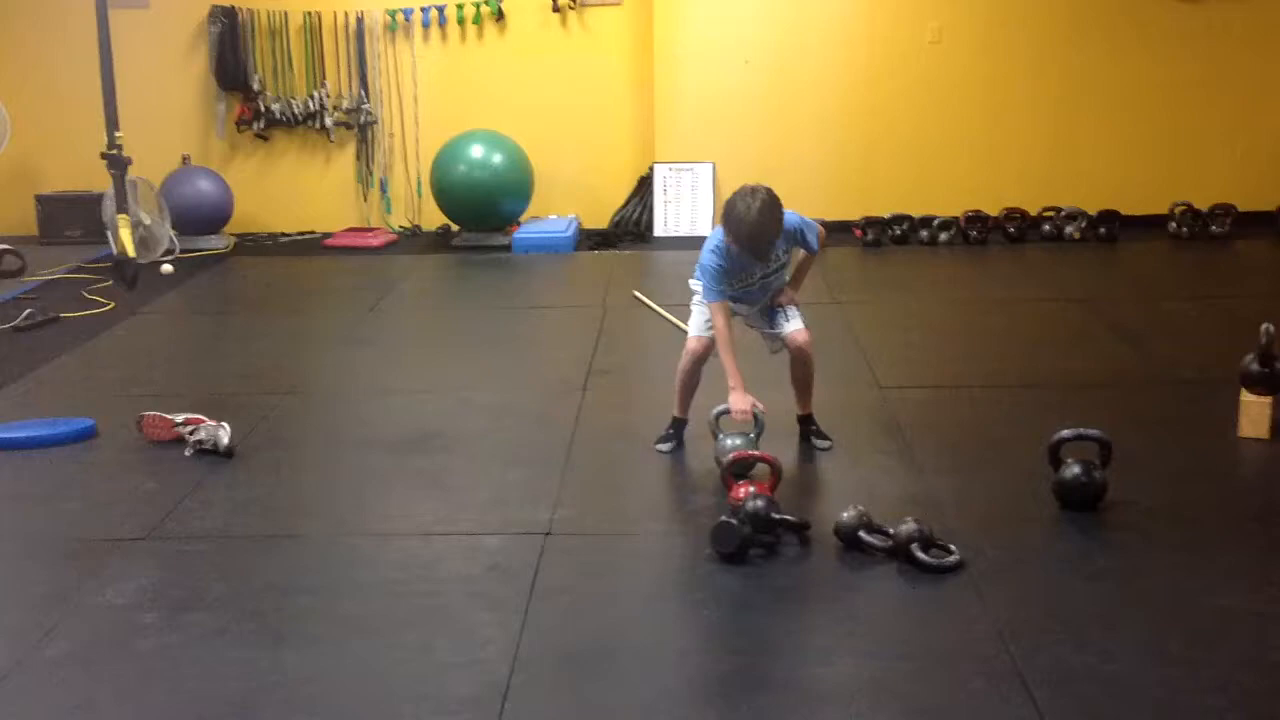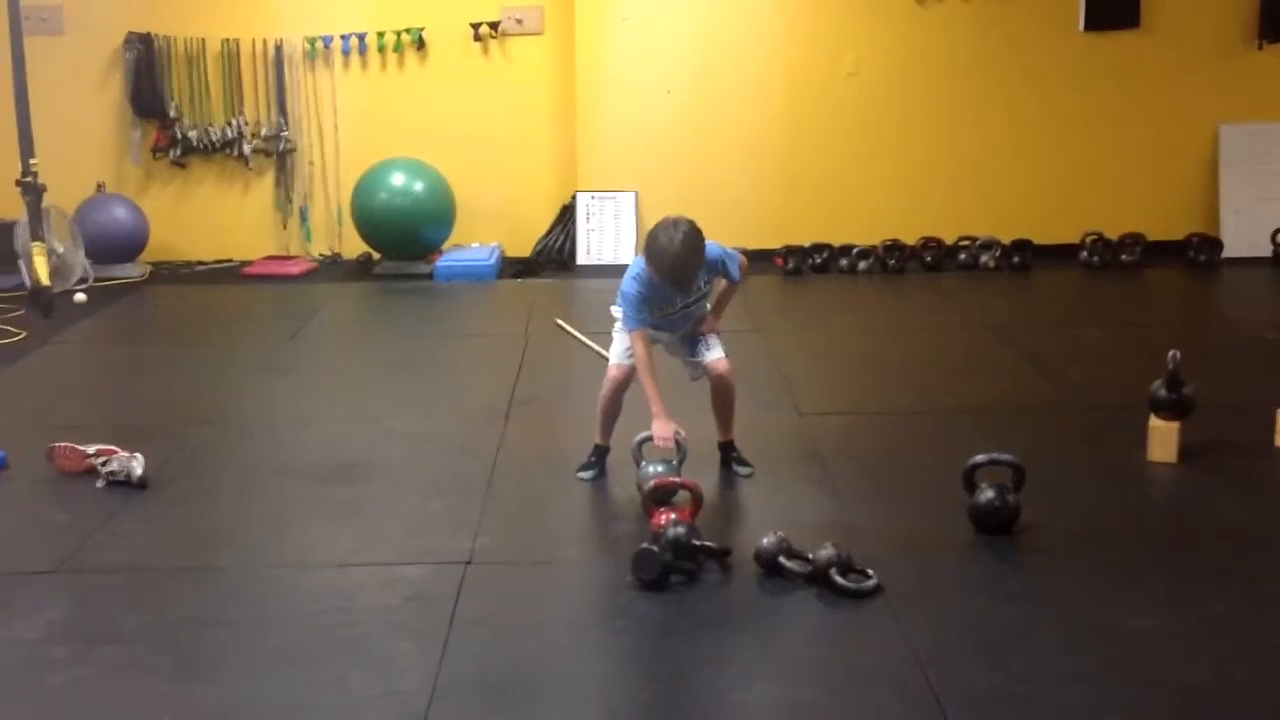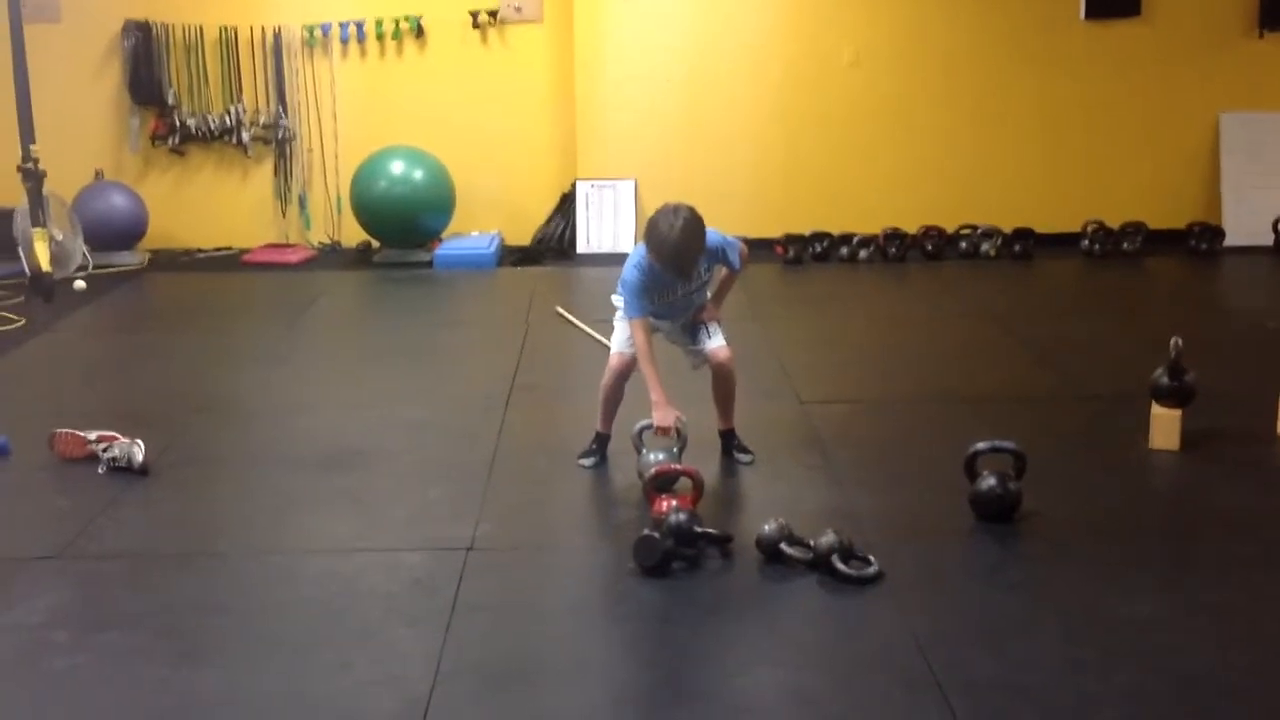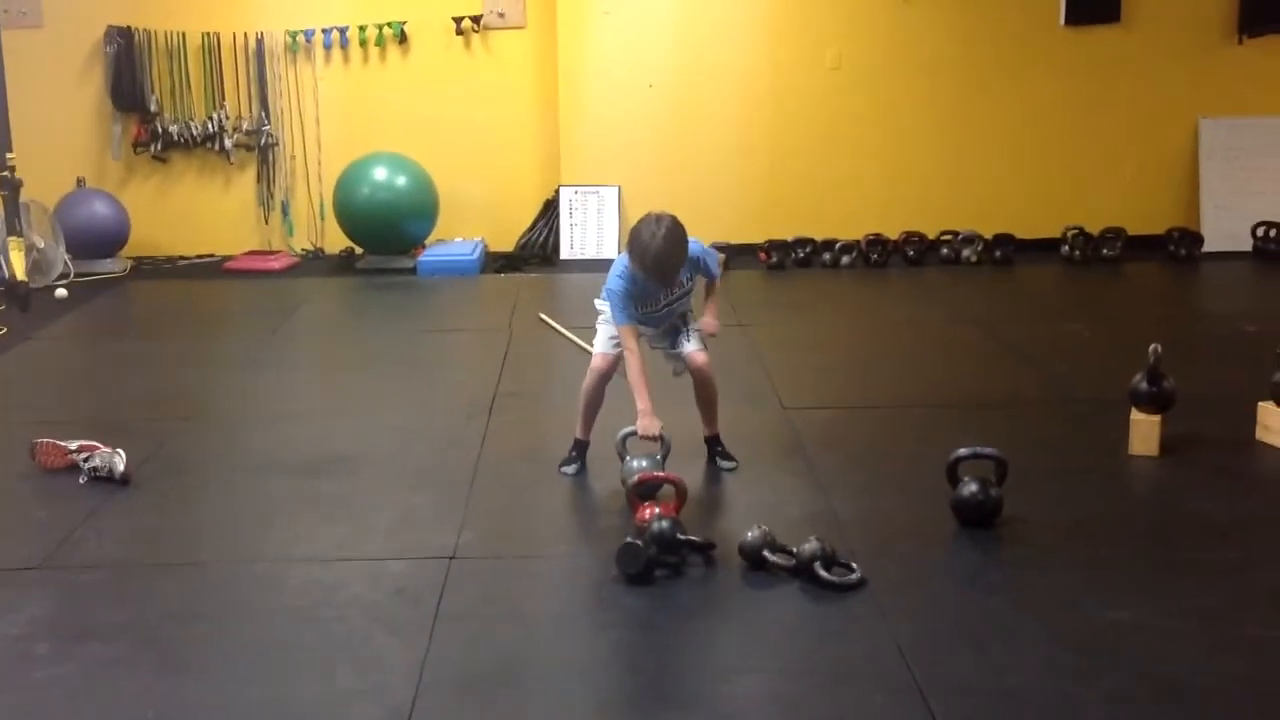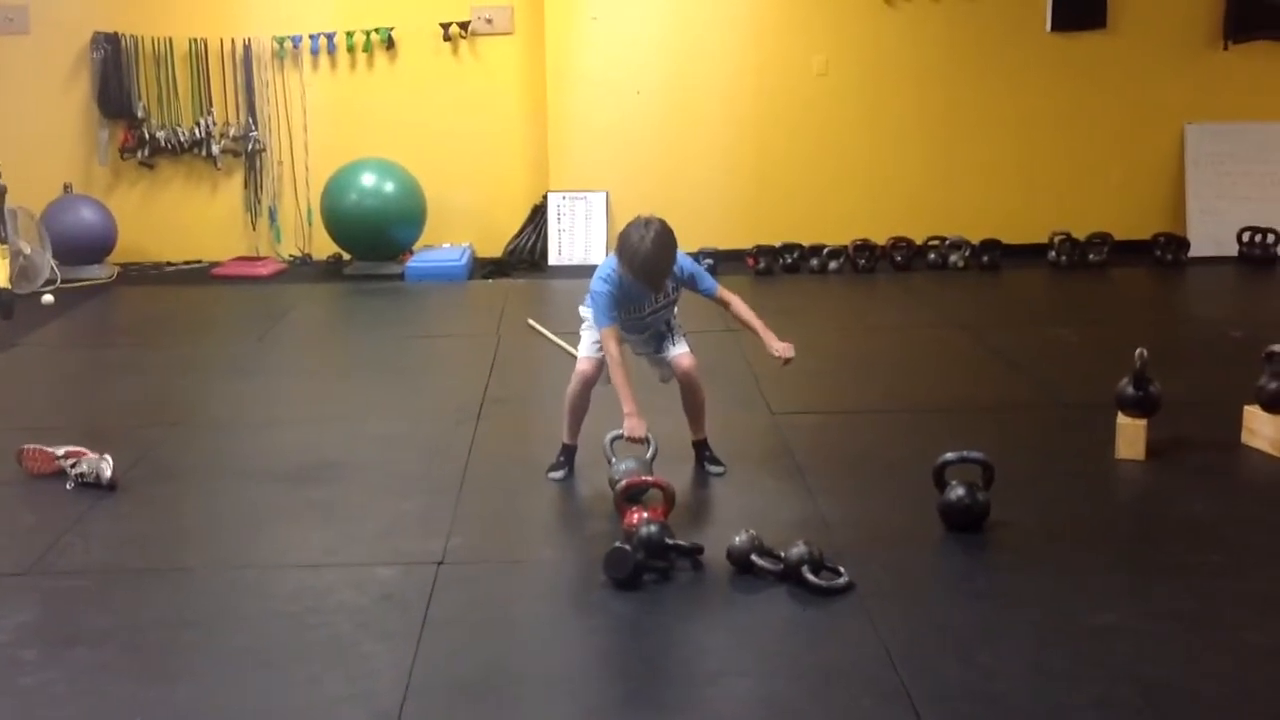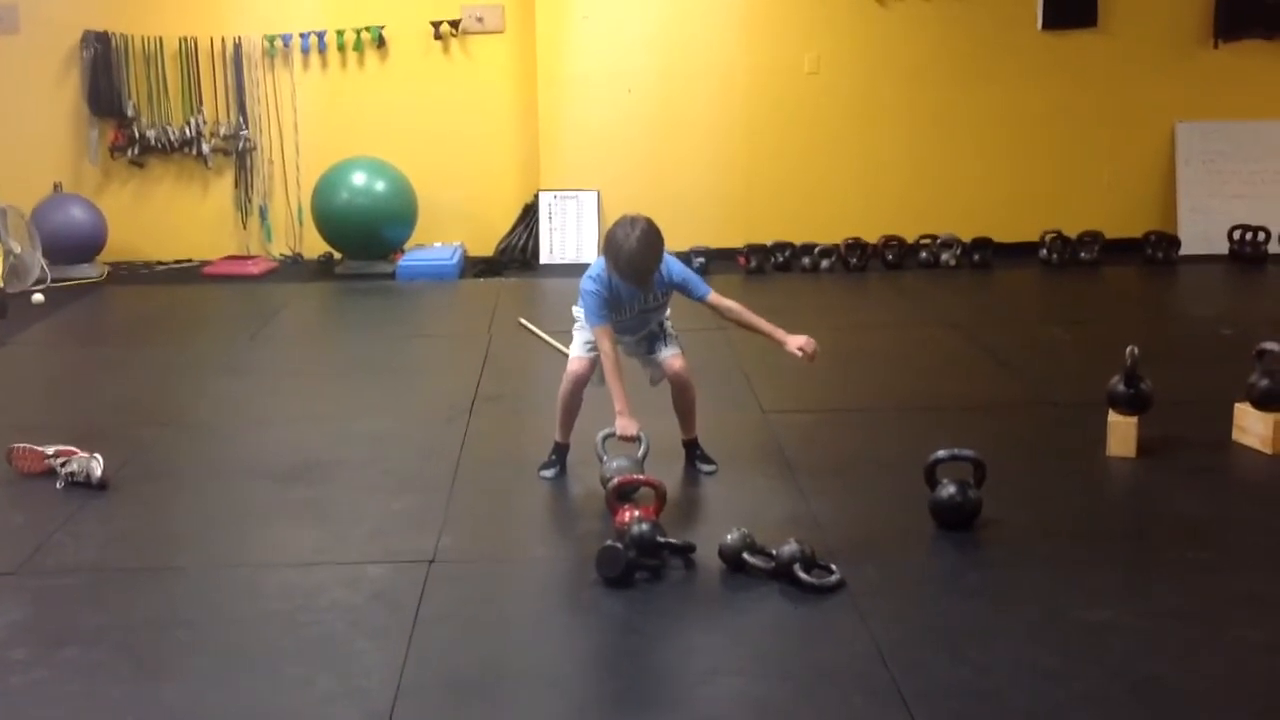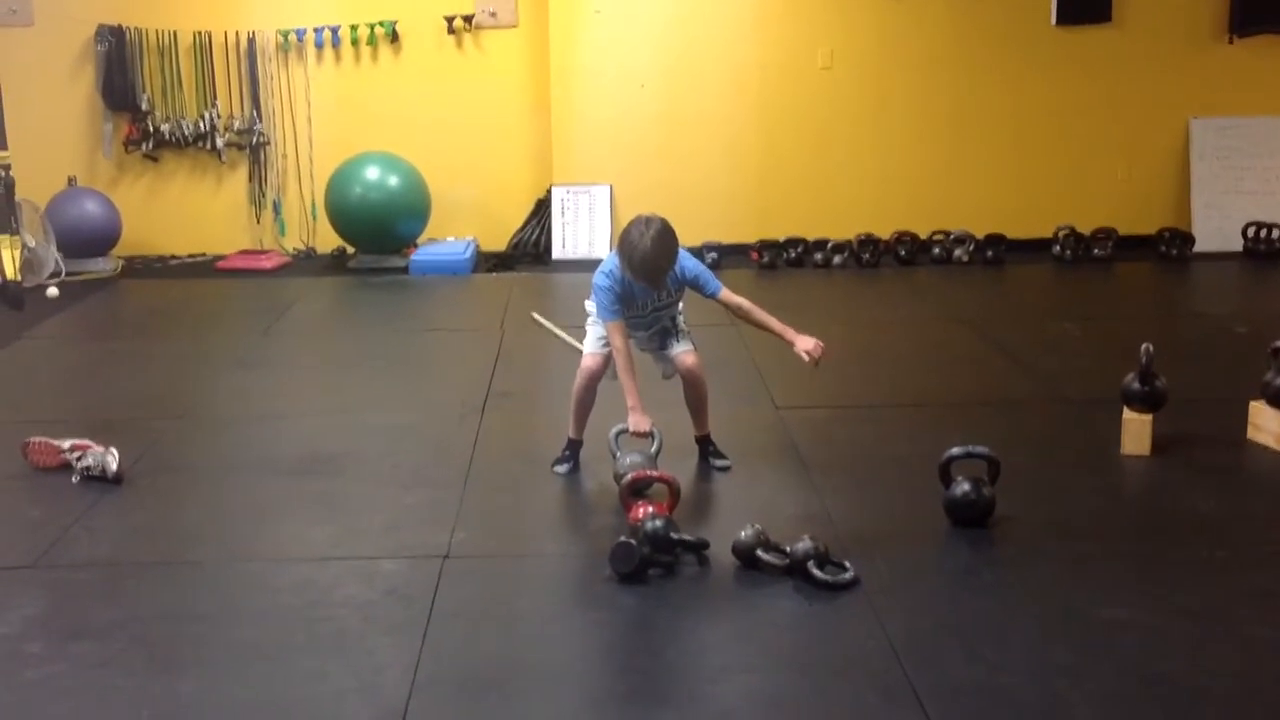
dt=0.7s
person 1, frame 1
left shoulder: (791, 225)
right shoulder: (714, 253)
left elbow: (819, 236)
right elbow: (720, 321)
left wrist: (793, 286)
right wrist: (736, 388)
left hip: (769, 294)
right hip: (717, 296)
left knee: (801, 343)
right knee: (695, 349)
left ankle: (806, 421)
right ankle: (678, 423)
person 1, frame 2
left shoulder: (713, 255)
right shoulder: (635, 282)
left elbow: (741, 266)
right elbow: (641, 348)
left wrist: (715, 314)
right wrist: (659, 415)
left hip: (691, 322)
right hip: (640, 323)
left knee: (722, 372)
right knee: (616, 377)
left ankle: (727, 448)
right ankle: (600, 451)
person 1, frame 3
left shoulder: (713, 244)
right shoulder: (636, 269)
left elbow: (740, 255)
right elbow: (640, 338)
left wrist: (715, 303)
right wrist: (659, 402)
left hip: (692, 310)
right hip: (641, 311)
left knee: (722, 360)
right knee: (618, 365)
left ankle: (728, 436)
right ankle: (601, 438)
person 1, frame 4
left shoulder: (695, 253)
right shoulder: (621, 278)
left elbow: (716, 267)
right elbow: (631, 347)
left wrist: (710, 313)
right wrist: (645, 411)
left hip: (673, 316)
right hip: (622, 316)
left knee: (701, 365)
right knee: (600, 368)
left ankle: (714, 442)
right ankle: (579, 444)
person 1, frame 5
left shoulder: (680, 265)
right shoulder: (605, 280)
left elbow: (727, 299)
right elbow: (612, 349)
left wrist: (771, 339)
right wrist: (631, 413)
left hip: (657, 325)
right hip: (604, 324)
left knee: (687, 369)
right knee: (585, 372)
left ankle: (702, 447)
right ankle: (567, 450)
person 1, frame 6
left shoulder: (669, 268)
right shoulder: (594, 281)
left elbow: (724, 306)
right elbow: (607, 349)
left wrist: (785, 338)
right wrist: (622, 413)
left hip: (649, 326)
right hip: (598, 325)
left knee: (679, 371)
right knee: (576, 373)
left ankle: (692, 447)
right ankle: (559, 450)
person 1, frame 7
left shoulder: (684, 264)
right shoulder: (607, 277)
left elbow: (736, 303)
right elbow: (619, 344)
left wrist: (794, 337)
right wrist: (635, 409)
left hip: (662, 320)
right hip: (611, 319)
left knee: (691, 366)
right knee: (591, 368)
left ankle: (705, 442)
right ankle: (573, 445)
